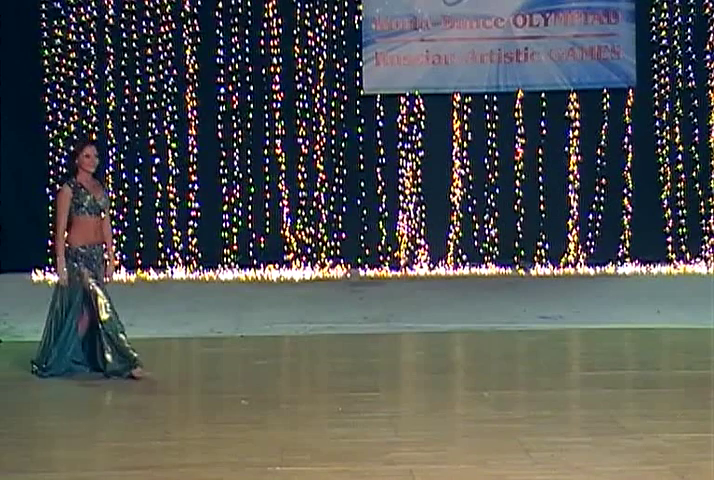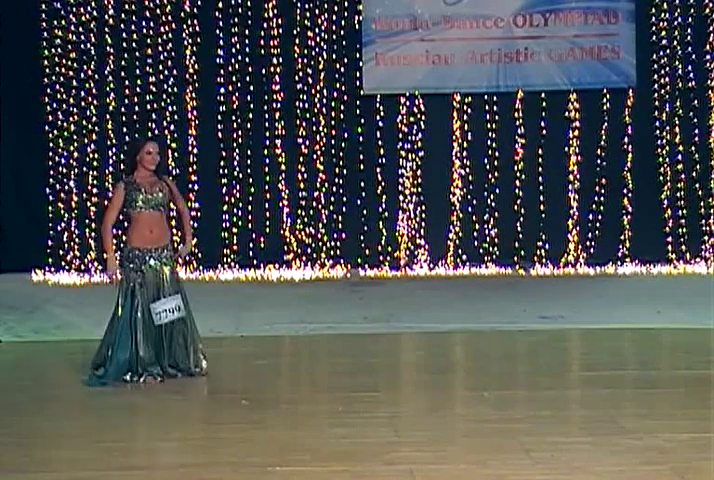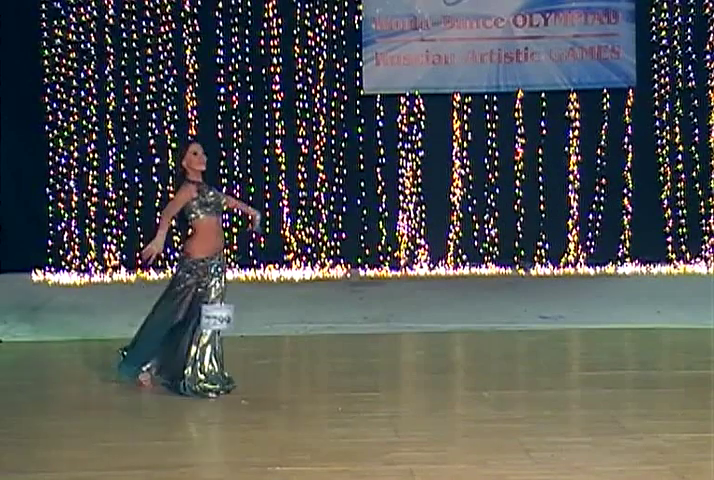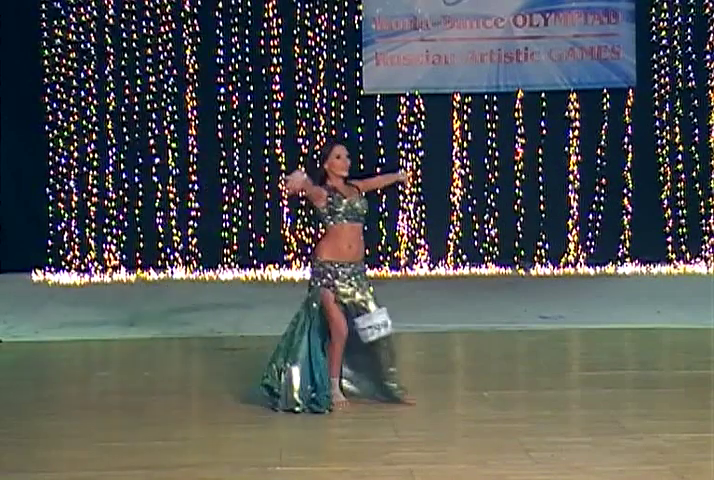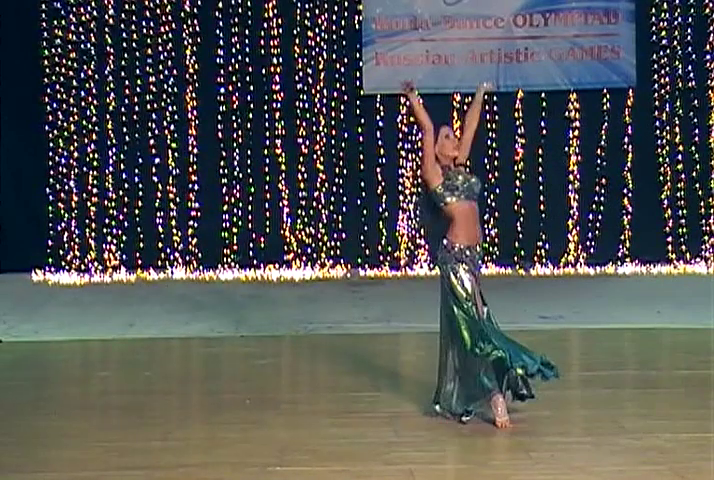
dt=1s
person 1, frame 1
left shoulder: (101, 188)
right shoulder: (69, 189)
right elbow: (61, 227)
left wrist: (111, 257)
right wrist: (60, 262)
left hip: (96, 253)
right hip: (77, 254)
left knee: (87, 310)
right knee: (101, 305)
left ankle: (72, 358)
right ankle: (124, 360)
person 1, frame 2
left shoulder: (165, 182)
right shoulder: (124, 186)
left elbow: (183, 208)
right elbow: (107, 224)
left wrist: (189, 237)
right wrist: (111, 258)
left hip: (163, 253)
right hip: (135, 254)
left knee: (171, 307)
right knee: (139, 309)
left ankle: (174, 361)
right ankle: (143, 366)
person 1, frame 3
left shoulder: (205, 188)
right shoulder: (189, 188)
left elbow: (225, 200)
right elbow: (169, 212)
left wrist: (251, 211)
right wrist: (159, 238)
left hip: (215, 261)
right hip: (194, 261)
right knee: (172, 316)
left ankle: (202, 378)
right ankle: (146, 364)
person 1, frame 4
left shoulder: (355, 188)
right shoulder: (320, 193)
left elbow: (378, 180)
right elbow: (308, 186)
left wrist: (398, 175)
right wrist: (300, 177)
left hip: (355, 268)
right hip: (327, 267)
left knee: (375, 328)
right knee: (340, 330)
left ankle: (385, 385)
right ankle: (331, 386)
person 1, frame 5
left shoulder: (460, 168)
right shoulder: (435, 173)
left elbow: (470, 128)
right elbow: (428, 130)
left wrist: (479, 96)
right wrist: (414, 99)
left hip: (470, 255)
right hip: (457, 255)
left knee: (465, 326)
right knee: (475, 324)
left ankle: (459, 400)
right ankle: (492, 396)
